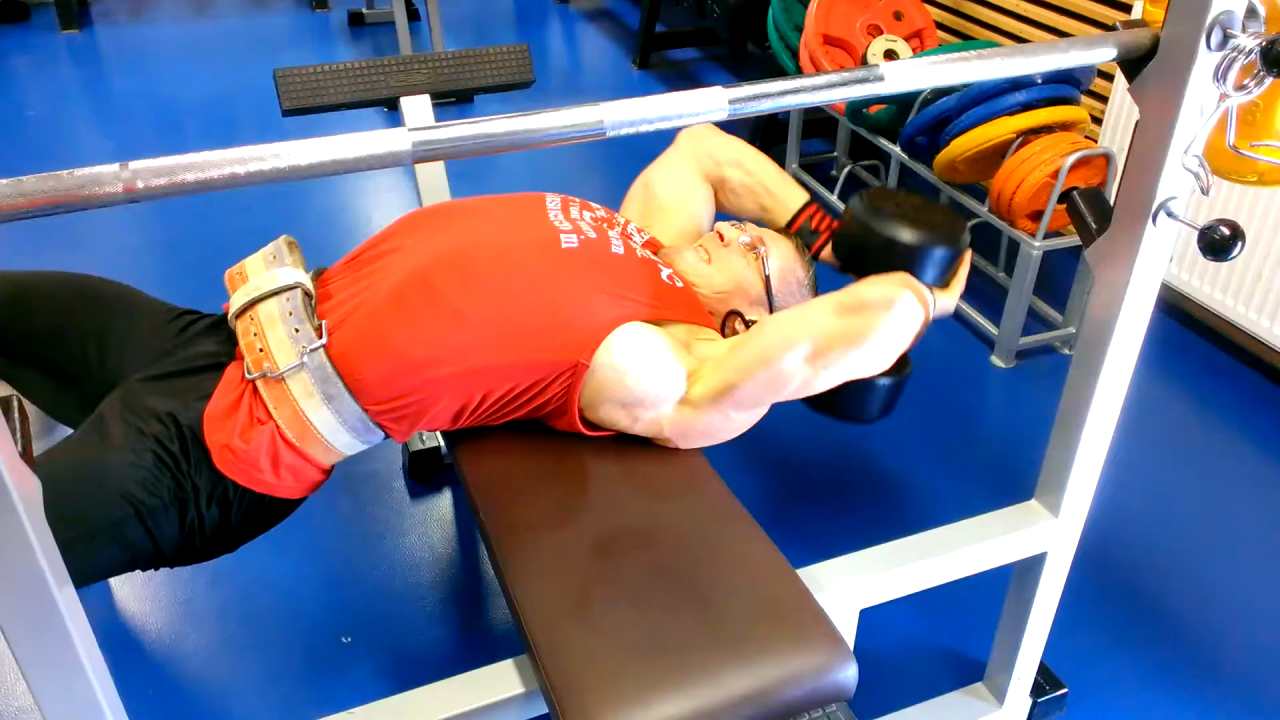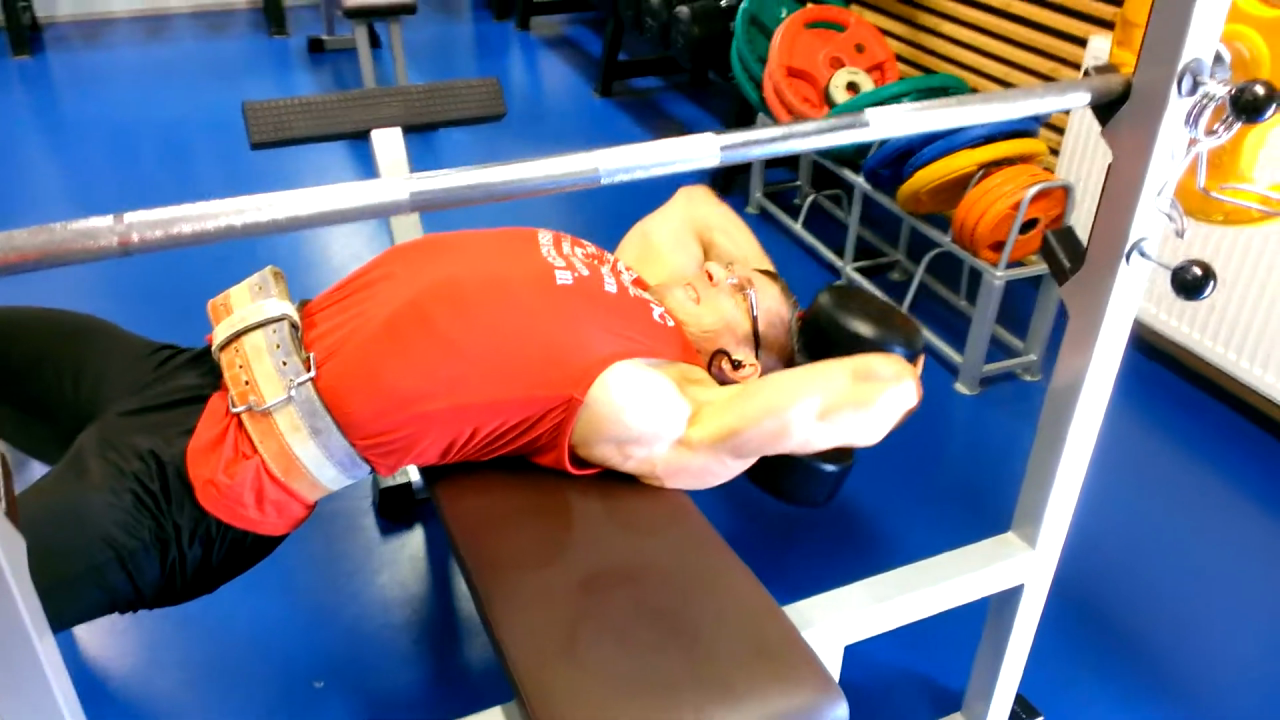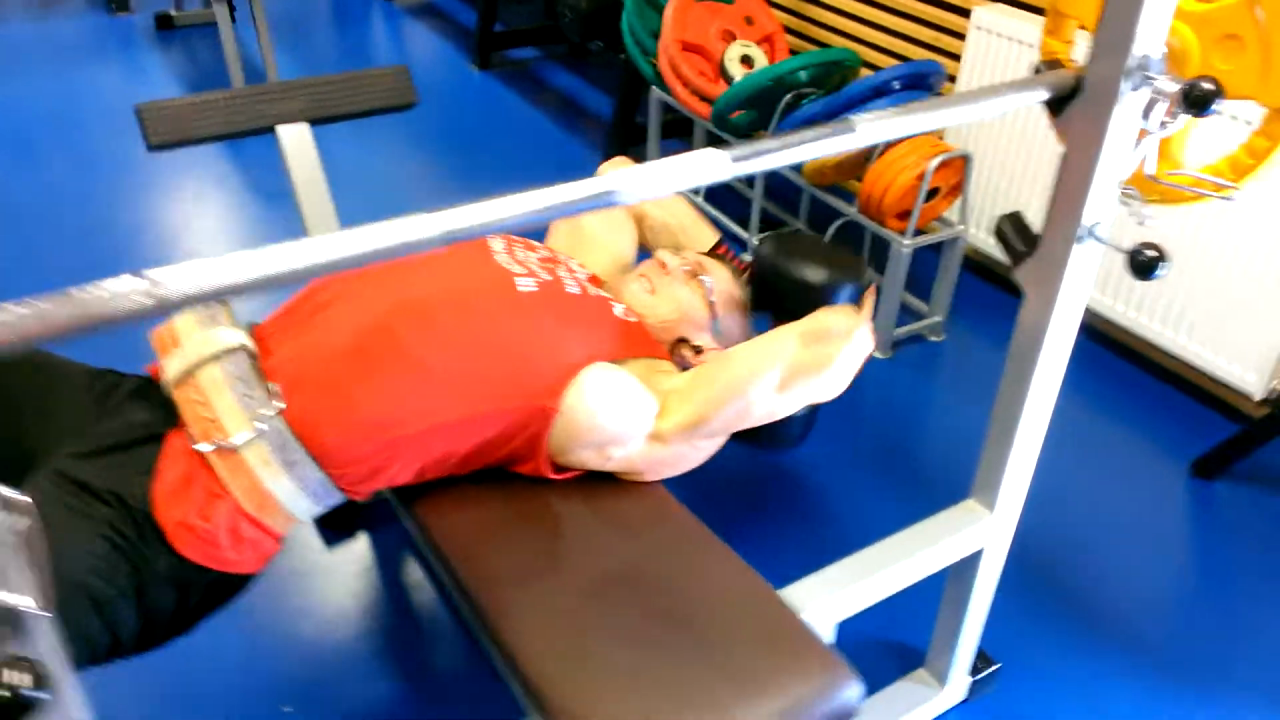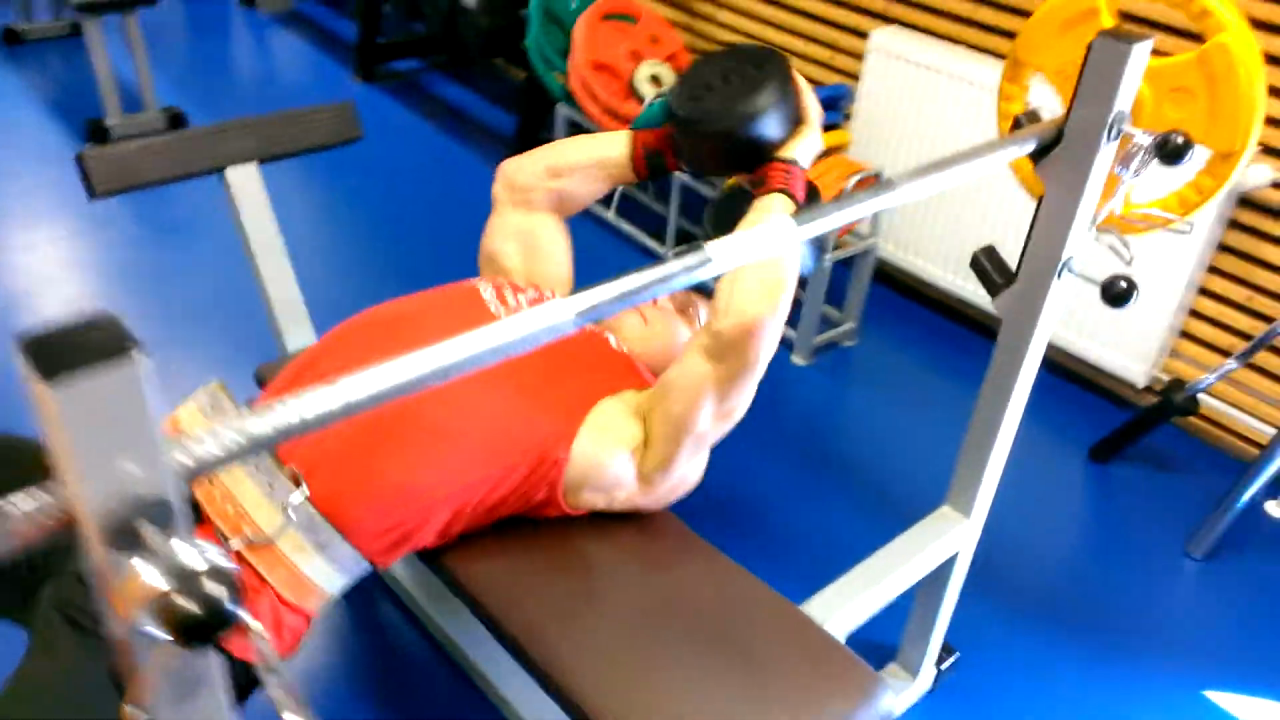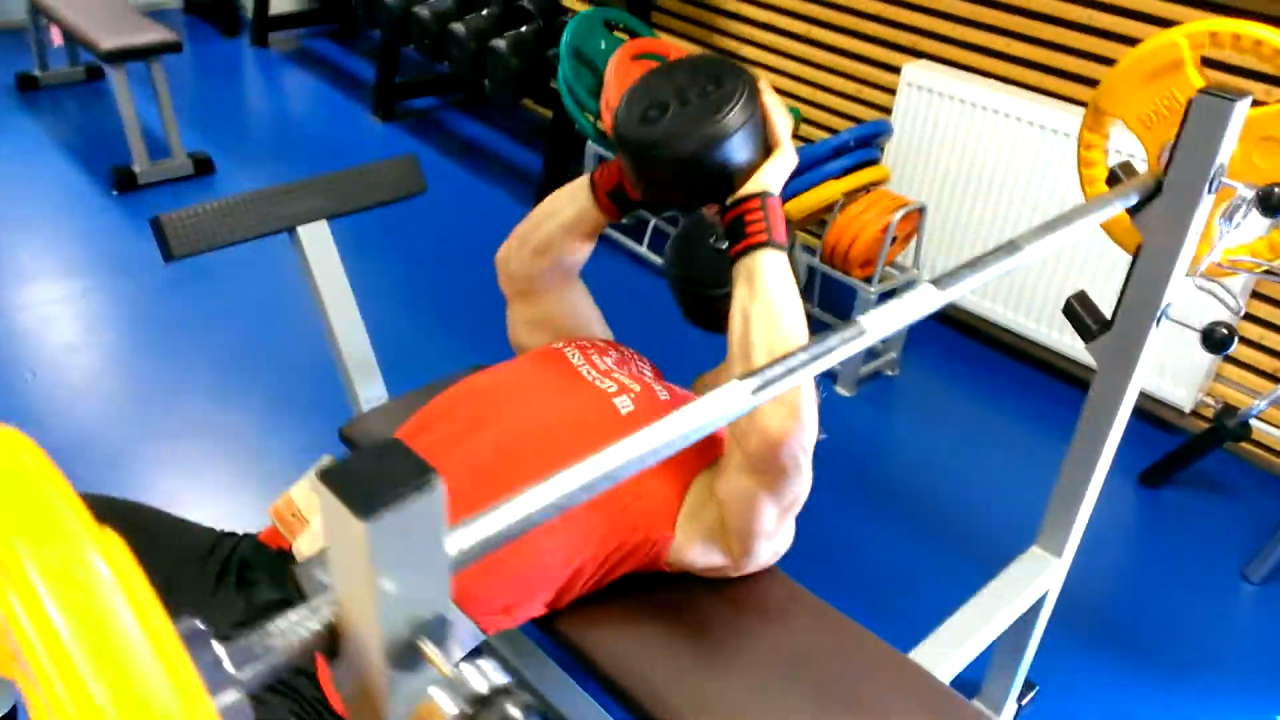
dt=0.4s
person 1, frame 1
left shoulder: (662, 375)
right shoulder: (660, 247)
left elbow: (881, 313)
right elbow: (705, 145)
left wrist: (926, 295)
right wrist: (831, 231)
person 1, frame 2
left shoulder: (652, 408)
right shoulder: (644, 289)
left elbow: (878, 389)
right elbow: (694, 204)
left wrist: (843, 358)
right wrist: (798, 314)
person 1, frame 3
left shoulder: (620, 403)
right shoulder: (594, 275)
left elbow: (818, 354)
right elbow: (622, 178)
left wrist: (852, 320)
right wrist: (737, 262)
person 1, frame 4
left shoulder: (632, 447)
right shoulder: (539, 303)
left elbow: (739, 332)
right elbow: (523, 180)
left wrist: (781, 178)
right wrist: (668, 142)
person 1, frame 5
left shoulder: (737, 517)
right shoulder: (610, 367)
left elbow: (778, 427)
right elbow: (527, 262)
left wrist: (756, 214)
right wrist: (628, 178)
